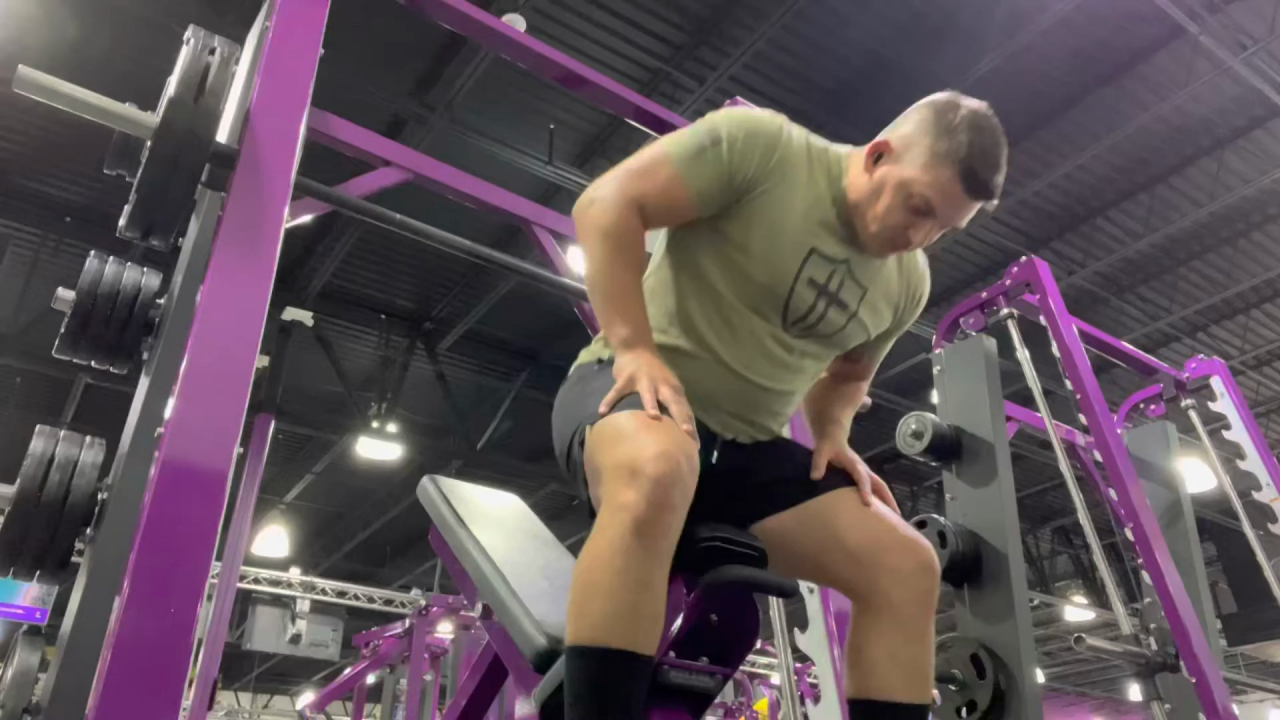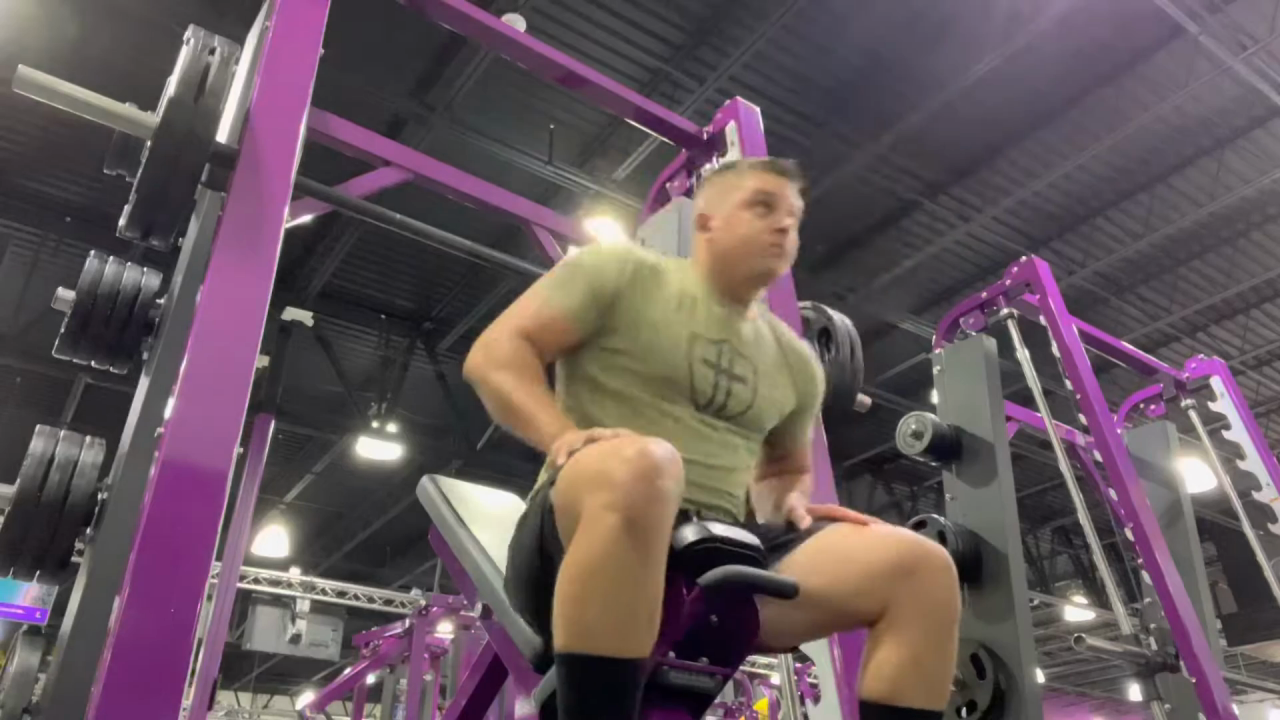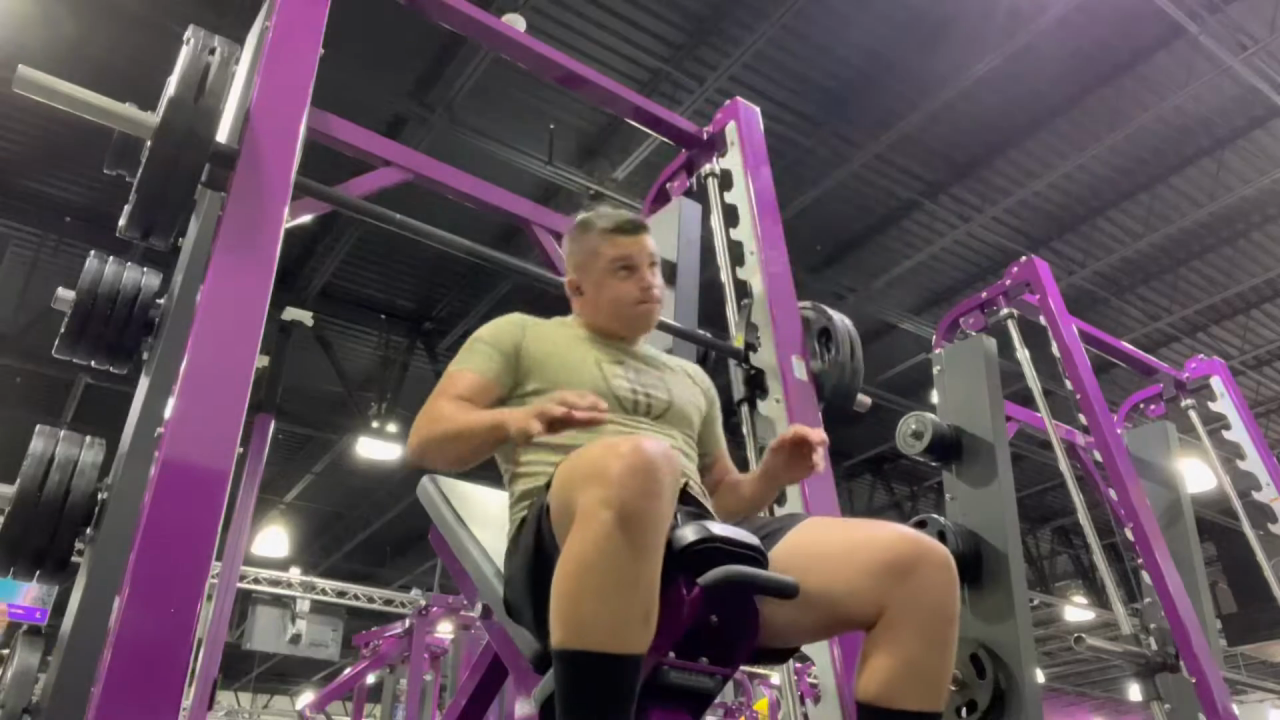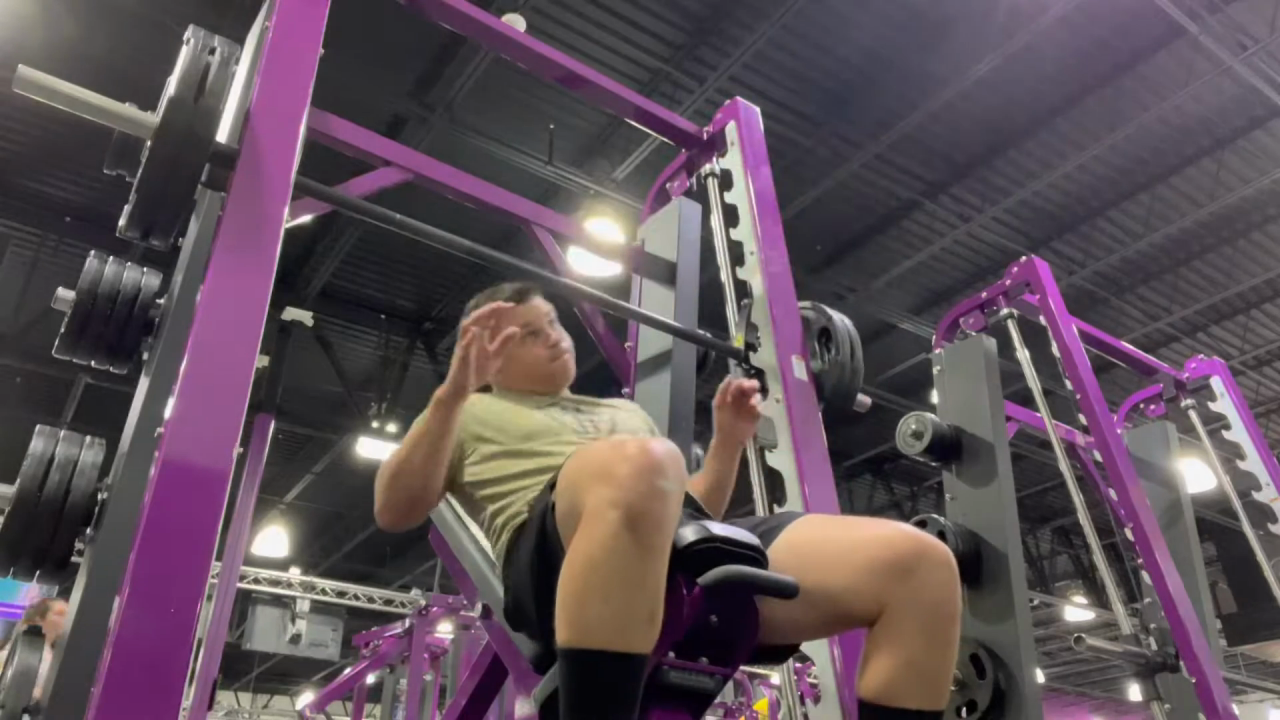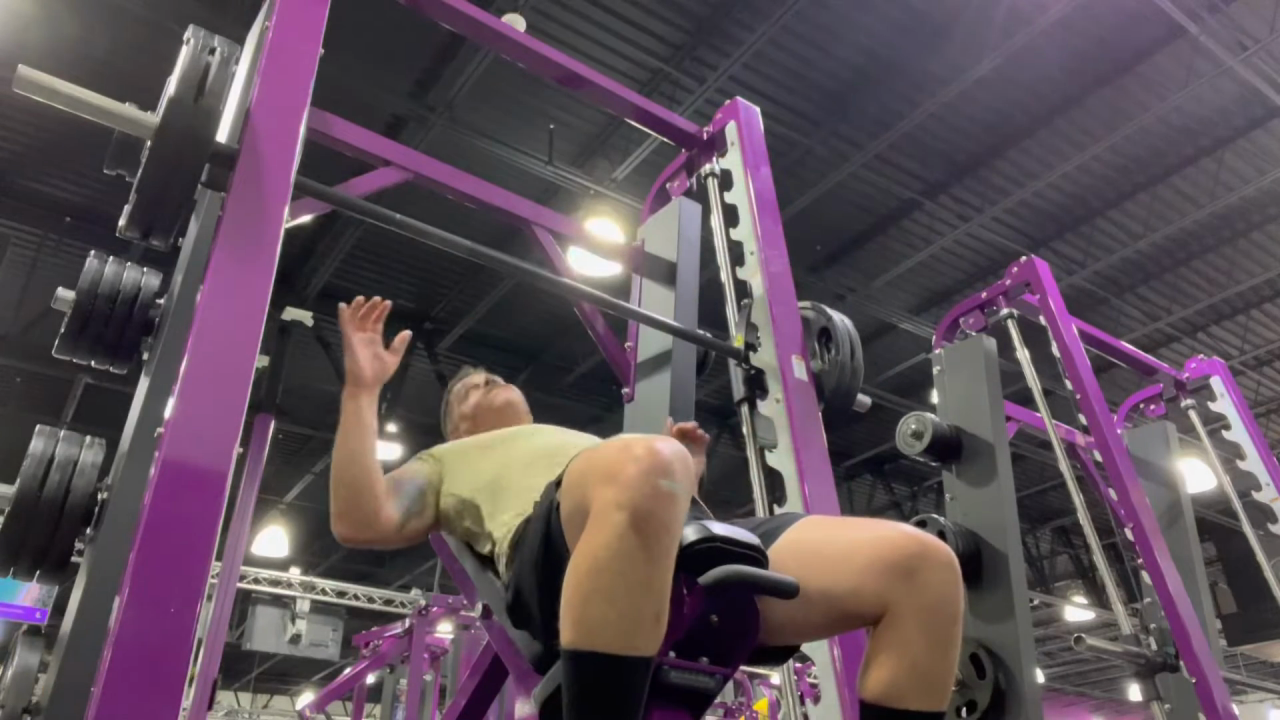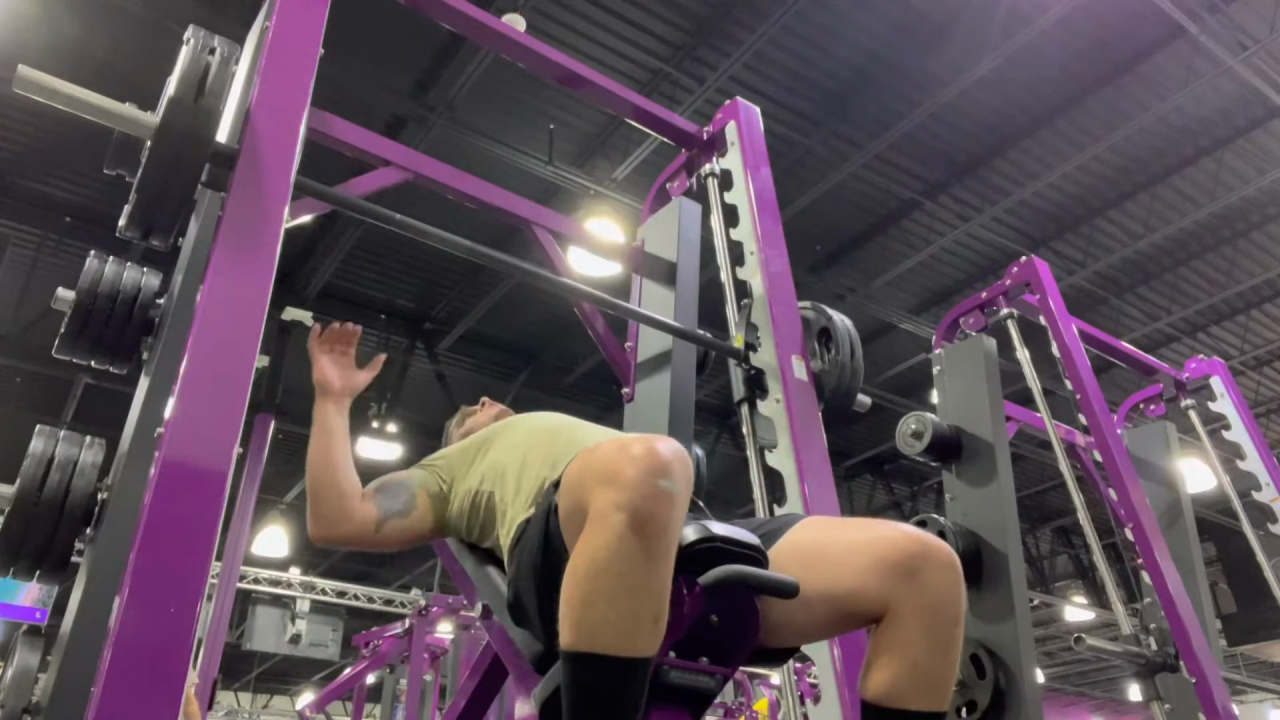
dt=0.4s
person 1, frame 1
left shoulder: (907, 283)
right shoulder: (762, 146)
right elbow: (607, 204)
left wrist: (832, 438)
right wrist: (633, 346)
left hip: (745, 444)
right hip: (631, 400)
left knee: (904, 564)
right knee: (658, 468)
person 1, frame 2
left shoulder: (792, 362)
right shoulder: (618, 273)
right elbow: (493, 356)
left wrist: (799, 509)
right wrist: (564, 435)
right hip: (590, 528)
left knee: (922, 569)
right knee: (638, 466)
person 1, frame 3
left shoulder: (689, 380)
right shoulder: (518, 338)
right elbow: (427, 440)
left wrist: (773, 474)
right wrist: (522, 419)
right hip: (573, 548)
left knee: (919, 566)
right knee: (636, 465)
person 1, frame 4
left shoulder: (623, 414)
right shoulder: (470, 417)
right elbow: (395, 510)
left wrist: (730, 438)
right wrist: (453, 390)
right hip: (558, 554)
left knee: (920, 564)
right knee: (640, 465)
person 1, frame 5
left shoulder: (583, 437)
right shoulder: (448, 465)
right elbow: (358, 524)
left wrist: (686, 474)
right wrist: (362, 388)
right hip: (563, 550)
left knee: (923, 566)
right knee: (646, 467)
person 1, frame 6
right shoulder: (451, 472)
right elbow: (334, 520)
right wrist: (334, 398)
right hip: (564, 556)
left knee: (924, 566)
right knee: (646, 464)
